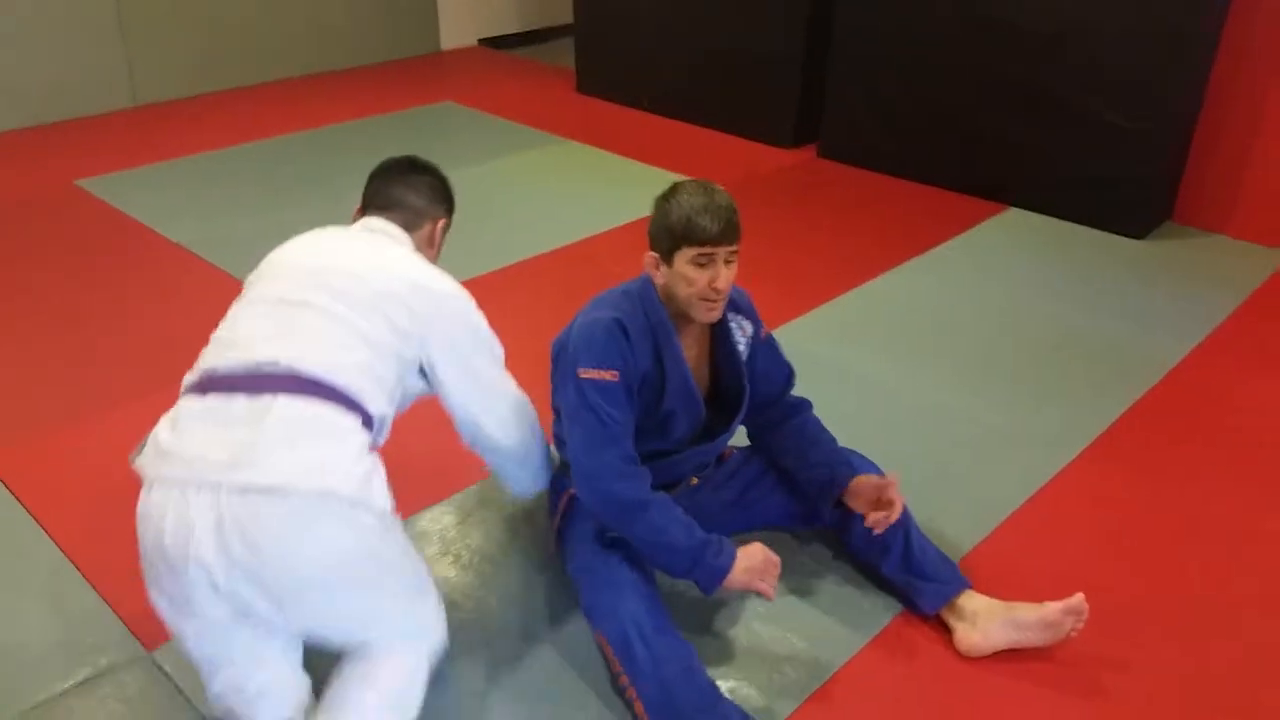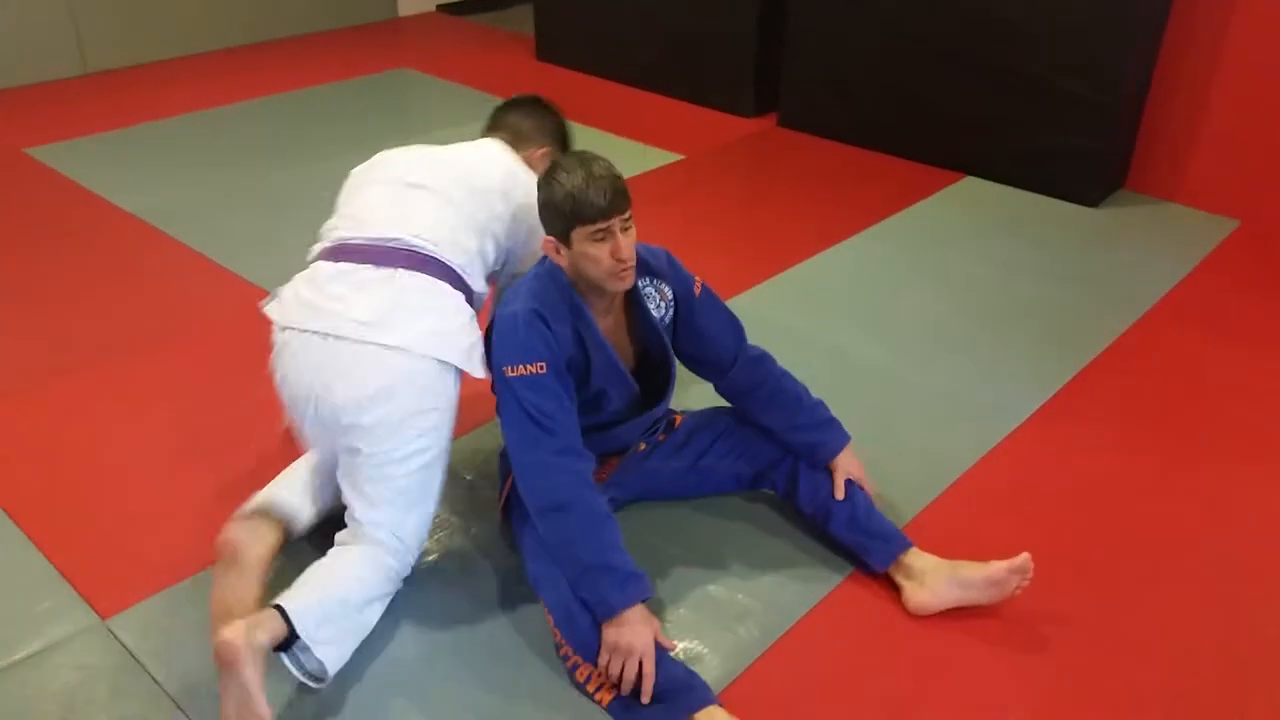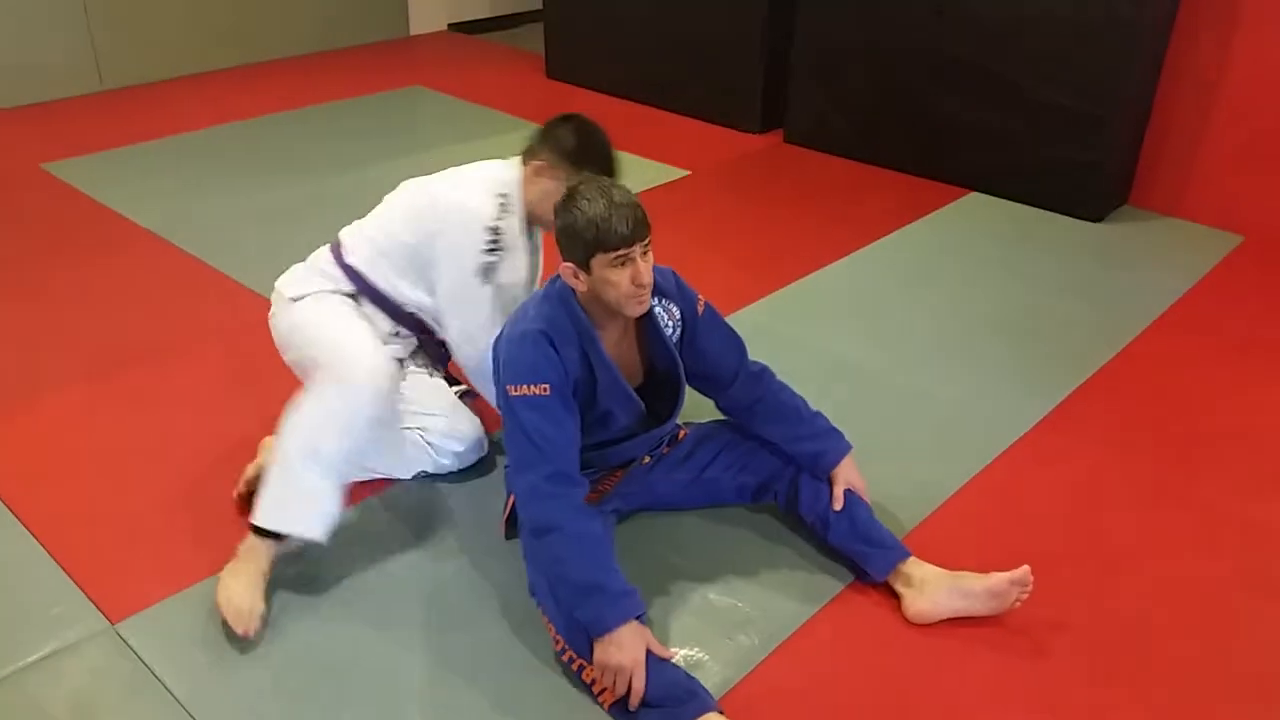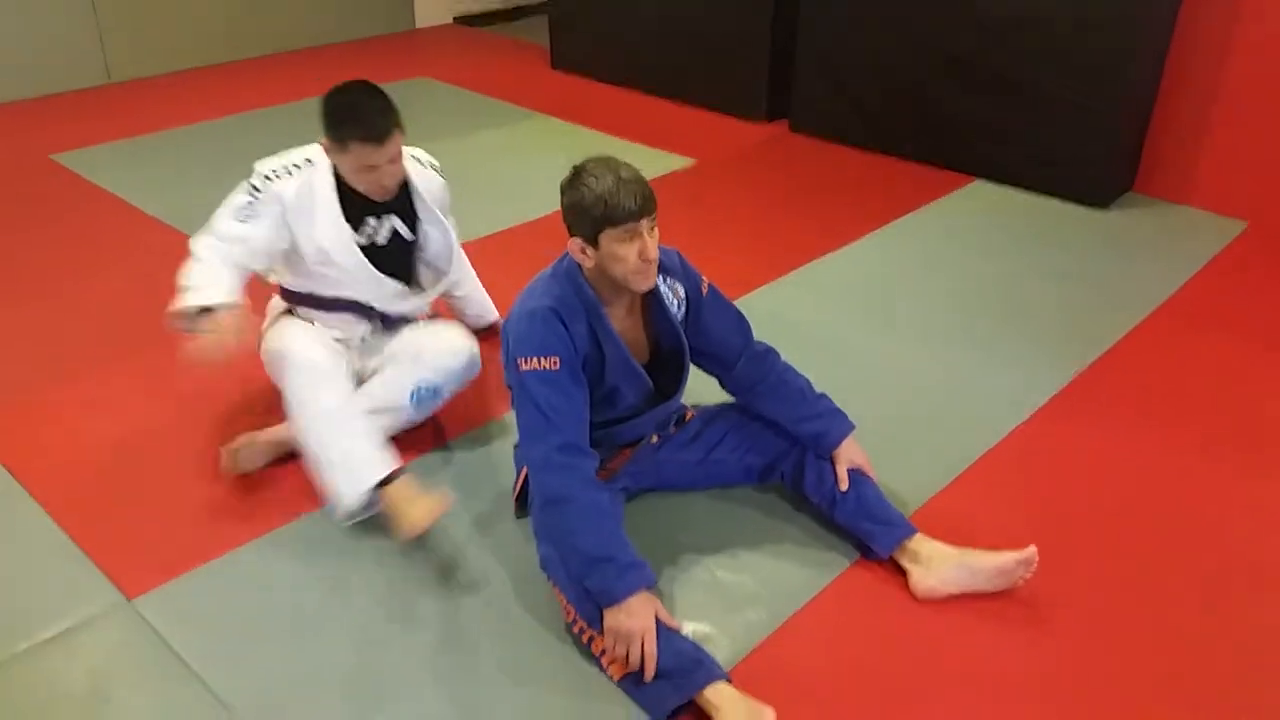
dt=0.5s
person 1, frame 1
left shoulder: (734, 313)
right shoulder: (603, 337)
left elbow: (777, 415)
right elbow: (608, 484)
left wrist: (845, 482)
right wrist: (716, 562)
left hip: (697, 475)
right hip: (608, 503)
left knee: (851, 477)
right knee: (623, 605)
left ankle: (965, 609)
person 1, frame 2
left shoulder: (655, 271)
right shoulder: (527, 326)
left elbow: (739, 365)
right elbow: (558, 479)
left wrist: (830, 442)
right wrist: (621, 601)
left hip: (646, 441)
right hip: (561, 474)
left knee: (790, 445)
right knee: (578, 585)
left ankle: (913, 569)
person 1, frame 3
left shoulder: (664, 292)
right shoulder: (533, 347)
left elbow: (742, 383)
right elbow: (552, 496)
left wrist: (831, 451)
right wrist: (610, 617)
left hip: (650, 452)
right hip: (568, 487)
left knee: (789, 455)
right knee: (577, 594)
left ankle: (913, 578)
person 1, frame 4
left shoulder: (668, 272)
right shoulder: (542, 323)
left elbow: (746, 362)
right elbow: (560, 468)
left wrist: (832, 431)
right wrist: (624, 589)
left hip: (659, 434)
right hip: (580, 467)
left knee: (797, 437)
right knee: (585, 565)
left ankle: (919, 554)
person 2, frame 1
left shoulder: (289, 255)
right shoulder: (433, 291)
right elbow: (504, 429)
right wrist: (540, 475)
left hip: (177, 491)
right hip: (302, 495)
right knee: (409, 632)
person 2, frame 2
left shoulder: (385, 163)
right shoulder: (526, 192)
left hip: (304, 331)
right hip: (406, 353)
left knee: (339, 455)
right knee: (384, 548)
left ankle: (264, 525)
right ankle: (260, 635)
person 2, frame 3
left shoulder: (515, 202)
right shoulder: (476, 214)
left elbow: (507, 308)
right elbow: (476, 342)
left hip: (393, 335)
right hip: (327, 300)
left knee: (462, 443)
right knee: (364, 380)
left ankle: (294, 450)
right ankle: (255, 553)
person 2, frame 4
left shoulder: (423, 177)
right shoulder: (285, 183)
left elbow: (446, 258)
right elbow: (219, 249)
left wrist: (484, 315)
right wrist: (212, 304)
left hip: (395, 337)
right hip: (309, 329)
left knee: (454, 354)
right knee: (309, 363)
left ankle: (295, 437)
right ankle: (391, 492)
